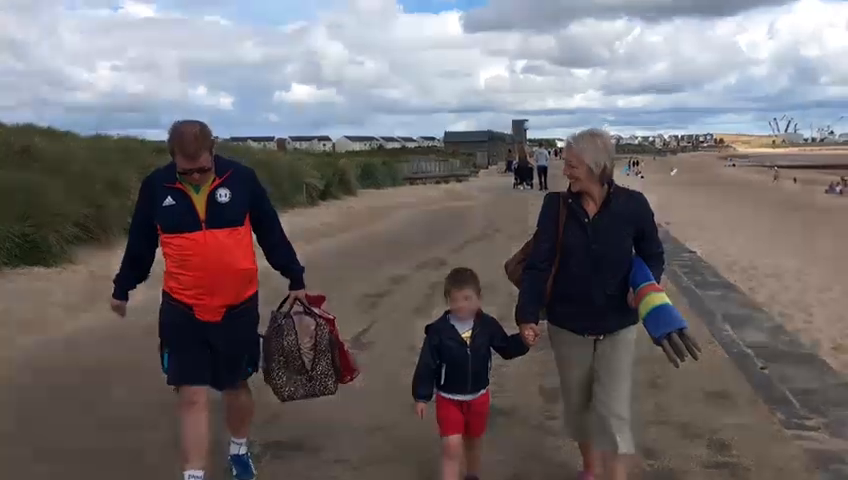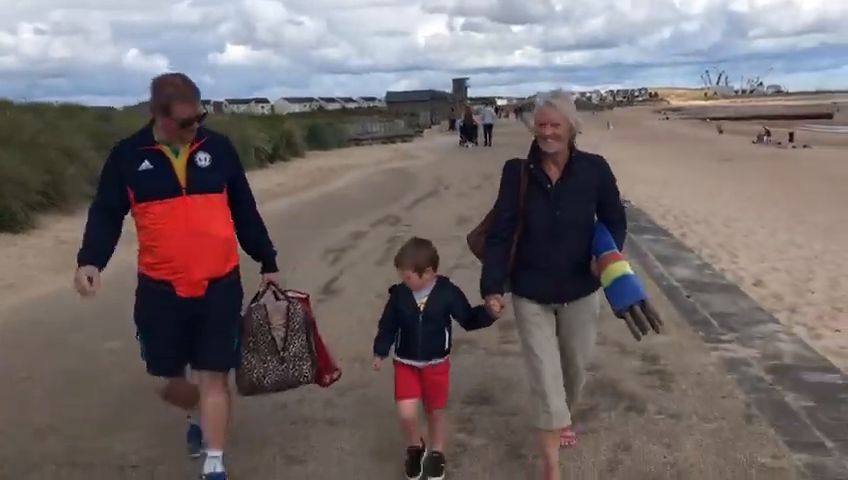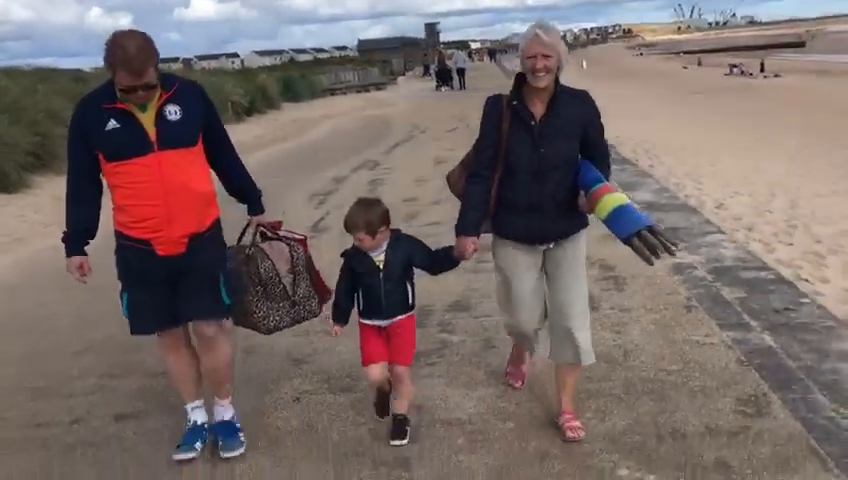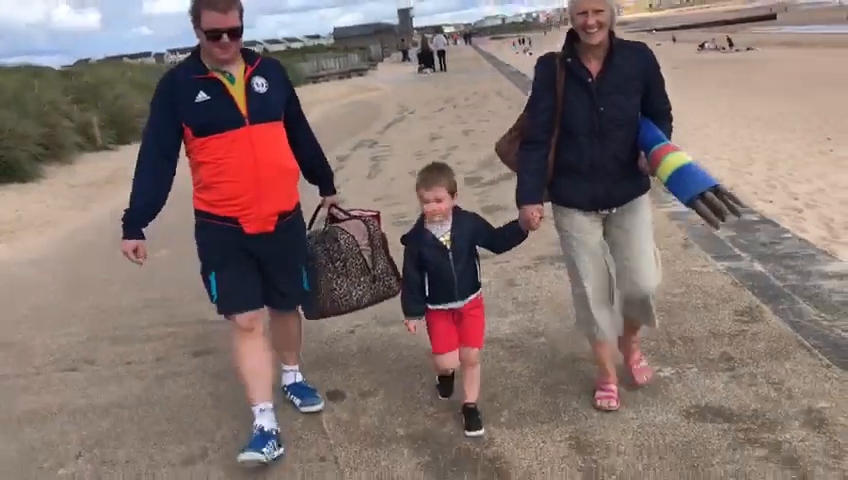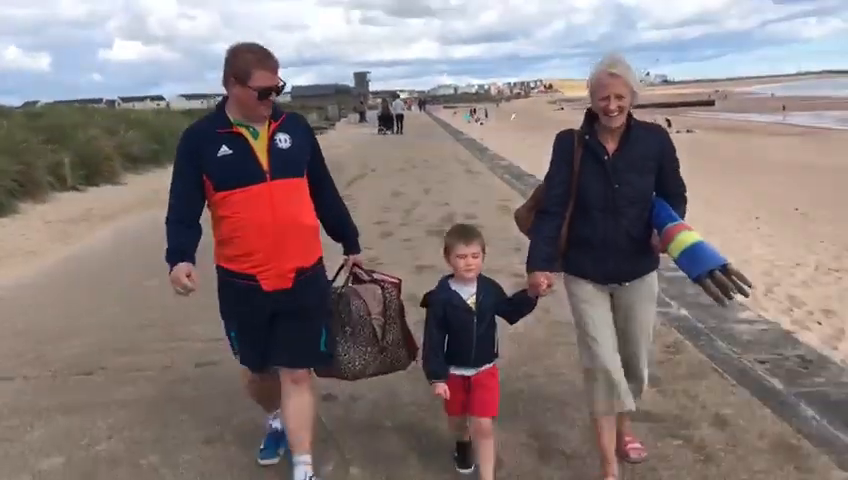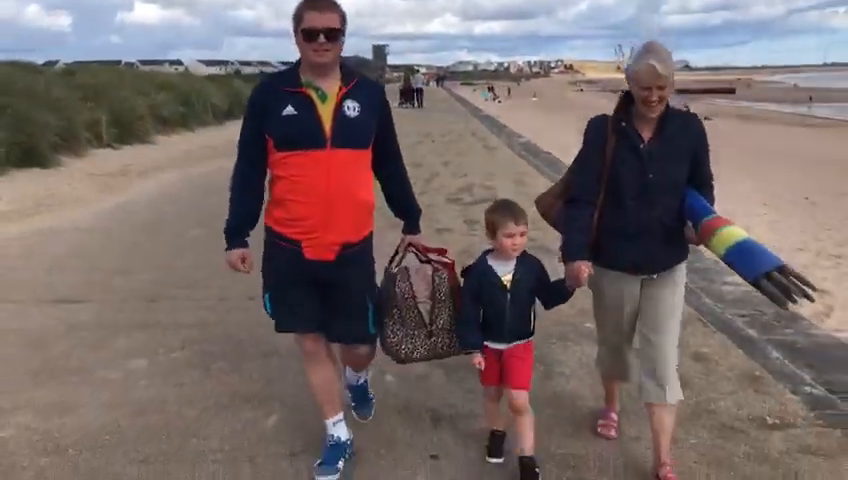
dt=0.7s
person 1, frame 1
left shoulder: (242, 180)
right shoulder: (156, 187)
left elbow: (271, 234)
right elbow: (141, 243)
left wrist: (296, 279)
right wrist: (122, 288)
left hip: (237, 307)
right hip: (181, 311)
left knee: (236, 386)
right knee: (191, 396)
left ankle: (239, 450)
person 1, frame 2
left shoulder: (218, 148)
right shoulder: (128, 155)
left elbow: (244, 210)
right elbow: (106, 215)
left wrist: (267, 263)
right wrist: (90, 260)
left hip: (219, 285)
right hip: (159, 288)
left knee: (213, 374)
right knee: (169, 379)
right ankle: (199, 414)
person 1, frame 3
left shoulder: (189, 96)
right shoulder: (91, 114)
left elbow: (222, 155)
right elbow: (82, 183)
left wrist: (254, 204)
right wrist: (76, 244)
left hip: (201, 239)
right hip: (140, 249)
left knee: (211, 331)
right knee: (170, 335)
left ankle: (225, 413)
right ankle: (198, 418)
person 1, frame 4
left shoulder: (270, 72)
right shoulder: (177, 86)
left elbow: (300, 135)
right elbow: (156, 159)
left wrist: (326, 185)
right wrist: (136, 224)
left hip: (283, 219)
right hip: (221, 228)
left knee: (286, 308)
right knee: (244, 323)
left ankle: (292, 376)
right ankle: (265, 426)
person 1, frame 5
left shoulder: (295, 128)
right shoulder: (200, 140)
left elbow: (324, 192)
right elbow: (183, 209)
left wrist: (350, 243)
right wrist: (180, 256)
left hip: (305, 279)
right hip: (241, 284)
left knee: (297, 374)
right knee: (257, 371)
right ankle: (276, 420)
person 1, frame 6
left shoulder: (368, 94)
right shoulder: (269, 95)
left elbow: (389, 164)
right elbow: (248, 170)
left wrist: (410, 221)
right wrist: (237, 235)
left hip: (351, 248)
right hip: (288, 249)
left knee: (359, 345)
right knee: (311, 342)
left ankle: (357, 376)
right ankle: (336, 431)
person 2, frame 1
left shoulder: (633, 205)
right shoulder: (556, 206)
left elbow: (652, 256)
right elbow: (537, 264)
right wrist: (527, 316)
left hip: (618, 326)
right hip: (567, 325)
left knee: (612, 410)
right knee: (578, 403)
person 2, frame 2
left shoulder: (595, 170)
right shoulder: (517, 173)
left elbow: (615, 222)
right elbow: (500, 232)
right wrist: (492, 286)
left hip: (580, 291)
right hip: (531, 294)
left knee: (573, 365)
right knee: (545, 379)
left ankle: (566, 417)
person 2, frame 3
left shoulder: (580, 105)
right shoulder: (499, 109)
left elbow: (598, 159)
right elbow: (481, 171)
right wrist: (468, 229)
left hip: (567, 232)
right hip: (513, 234)
left knee: (571, 320)
right knee: (523, 317)
left ankle: (566, 407)
right ankle: (520, 352)
person 2, frame 4
left shoulder: (640, 59)
right shoulder: (551, 70)
left elbow: (660, 117)
right elbow: (537, 137)
right wrist: (529, 197)
left hip: (629, 194)
right hip: (574, 200)
left knee: (643, 284)
right knee: (591, 290)
left ankle: (630, 342)
right ankle: (606, 375)
person 2, frame 5
left shoulder: (654, 140)
right shoulder: (570, 145)
left elbow: (674, 197)
right elbow: (551, 208)
right wrist: (539, 264)
left hip: (639, 270)
right hip: (585, 272)
left knee: (634, 357)
right knee: (602, 364)
left ankle: (623, 429)
person 2, frame 6
left shoulder: (688, 130)
right shoulder: (603, 131)
left elbow: (701, 187)
right elbow: (581, 196)
right wrist: (575, 253)
left hip: (668, 263)
right hip: (612, 262)
left knee: (661, 356)
right knee: (614, 341)
right ankle: (610, 404)
person 3, frame 1
left shoulder: (488, 326)
right shoulder: (438, 331)
left elbow: (506, 349)
right elbow: (426, 365)
right wrist: (421, 397)
left hip: (478, 397)
right hip: (448, 399)
left knee: (473, 443)
right knee: (452, 448)
person 3, frame 2
left shoulder: (447, 293)
right shoulder: (399, 295)
left elbow: (469, 319)
right elbow: (388, 325)
left wrist: (490, 311)
right wrist: (380, 352)
left hip: (437, 364)
right hip: (405, 364)
left knee: (436, 412)
right knee: (407, 414)
left ankle: (437, 454)
right ankle: (415, 447)
person 3, frame 3
left shoulder: (405, 246)
right shoulder: (354, 257)
left elbow: (433, 263)
right elbow: (345, 289)
left wrist: (456, 253)
right wrist: (339, 319)
left hip: (402, 320)
right hip: (370, 324)
left knee: (400, 372)
right knee: (376, 376)
left ankle: (400, 417)
right ankle: (384, 390)
person 3, frame 4
left shoulder: (469, 223)
right shoulder: (417, 239)
left elbow: (497, 241)
right elbow: (411, 277)
left wrist: (521, 227)
right wrist: (412, 312)
left hip: (471, 302)
right hip: (438, 309)
left knee: (471, 358)
right knee: (447, 362)
left ankle: (470, 406)
right ankle: (444, 373)
person 3, frame 5
left shoulder: (490, 289)
right shoulder: (440, 298)
left elbow: (510, 312)
right elbow: (433, 341)
left wrist: (530, 295)
right wrist: (437, 377)
left hip: (485, 370)
right hip: (453, 372)
left knee: (484, 428)
right knee: (457, 419)
right ankle: (462, 443)
person 3, frame 6
left shoulder: (532, 267)
right shoulder: (478, 272)
left elbow: (549, 298)
right elbow: (468, 312)
left wrist: (569, 283)
right wrist: (473, 347)
left hip: (520, 345)
right hip: (488, 345)
left knee: (519, 401)
right knee: (492, 394)
right ankle: (495, 432)
